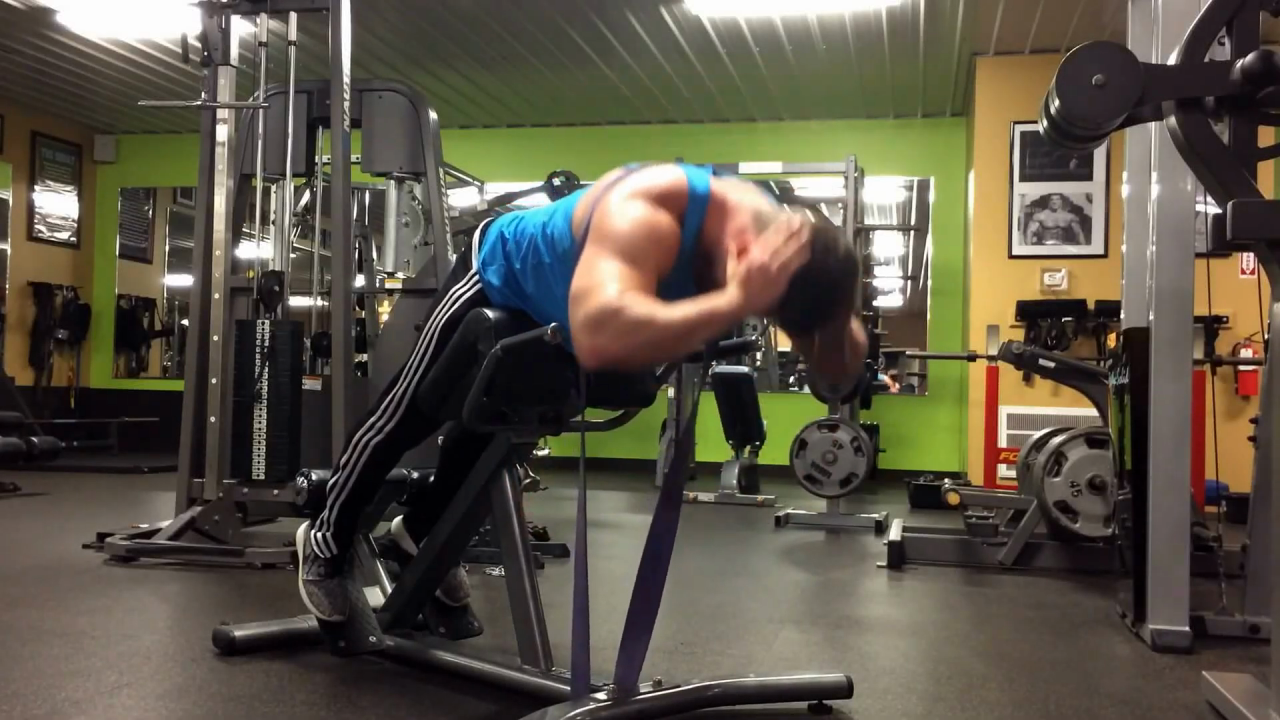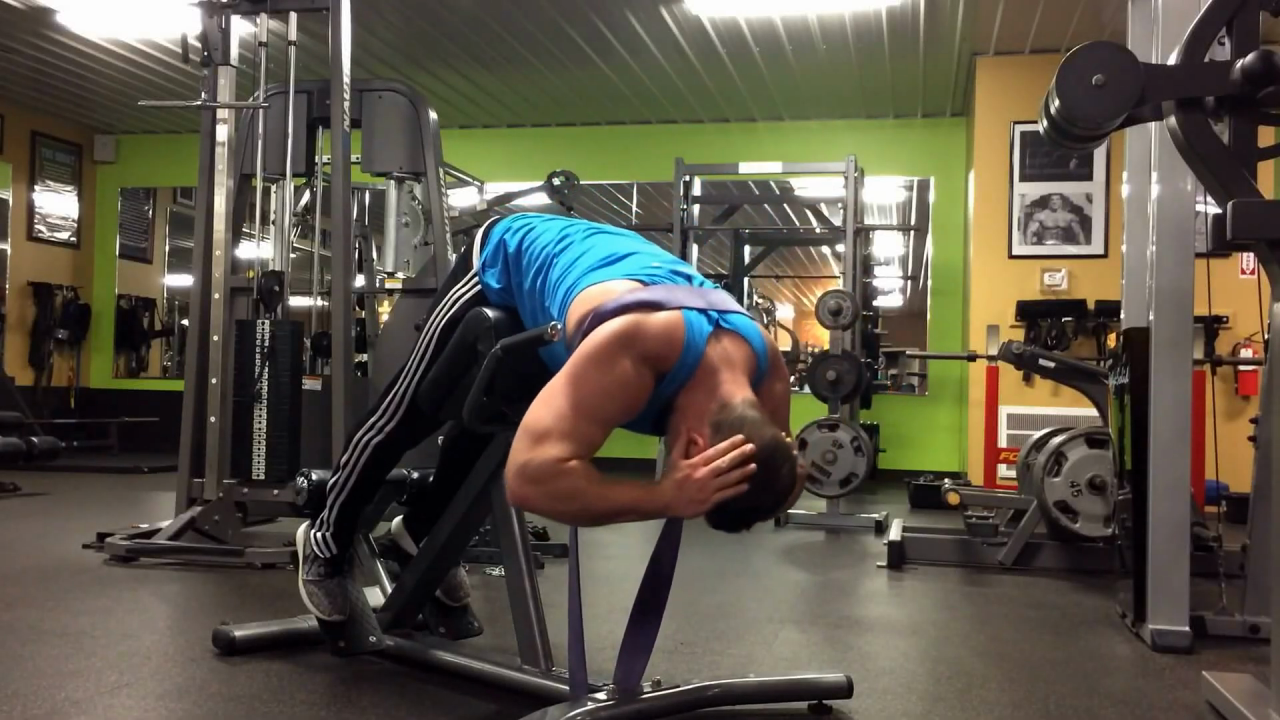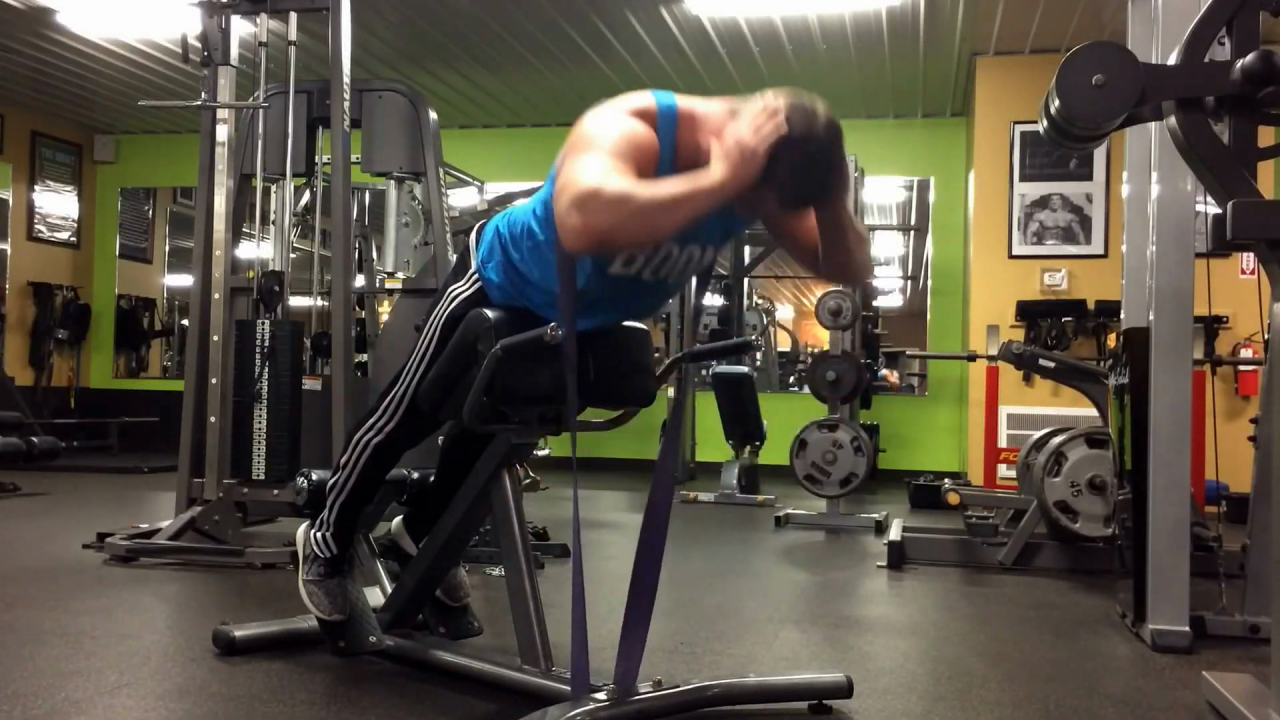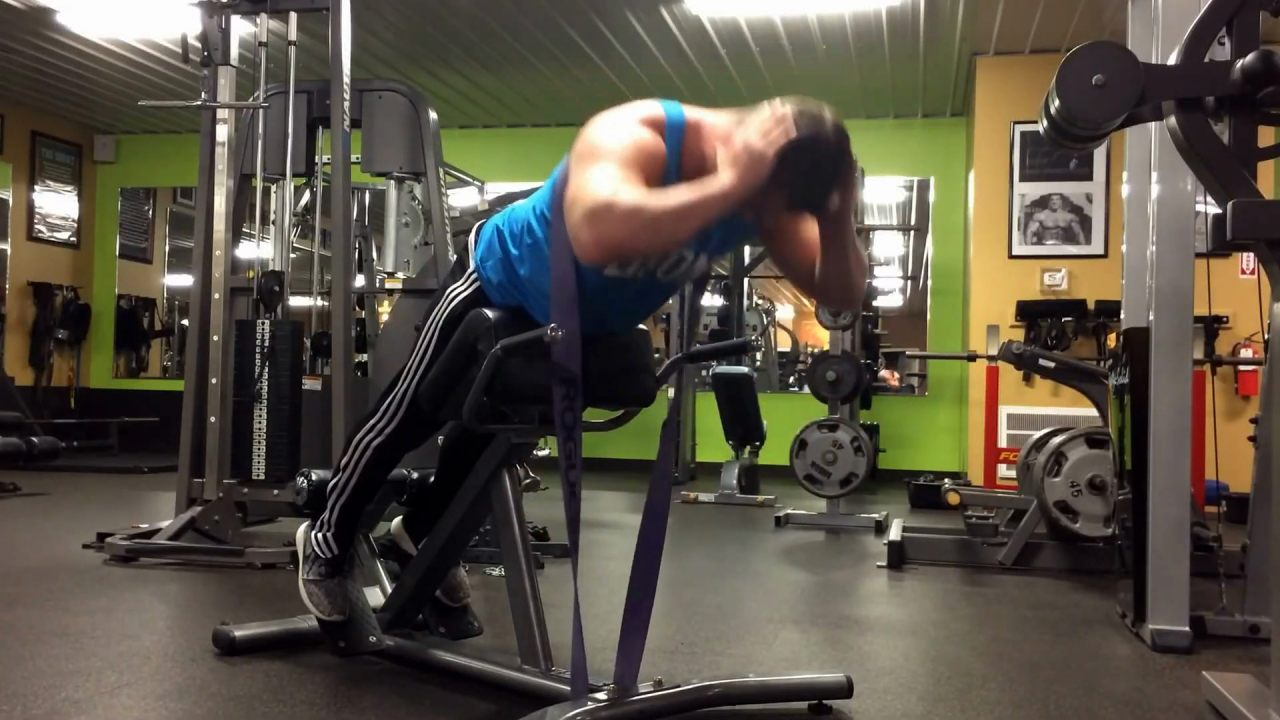
dt=0.5s
person 1, frame 1
left shoulder: (773, 239)
right shoulder: (649, 210)
left elbow: (843, 366)
right elbow: (598, 336)
left wrist: (836, 320)
right wrist: (734, 302)
left hip: (557, 320)
right hip: (504, 277)
right knee: (408, 417)
left ankle: (422, 530)
right ankle: (327, 542)
person 1, frame 2
left shoulder: (764, 375)
right shoulder: (633, 344)
left elbow: (770, 472)
right elbow: (528, 477)
left wrist: (781, 489)
right wrist: (668, 498)
right hip: (506, 269)
right knee: (409, 418)
left ankle: (423, 530)
right ankle: (326, 544)
person 1, frame 3
left shoulder: (768, 175)
right shoulder: (629, 130)
left elbow: (847, 268)
right elbow: (585, 219)
left wrist: (831, 204)
right wrist: (720, 176)
left hip: (583, 323)
right hip: (502, 286)
left knee: (492, 431)
right knee: (408, 419)
left ankle: (425, 533)
right ankle: (327, 545)
person 1, frame 4
left shoulder: (760, 191)
right shoulder: (635, 139)
left elbow: (838, 292)
right elbow: (597, 234)
left wrist: (840, 221)
right wrist: (728, 184)
left hip: (573, 327)
right hip: (501, 279)
right knee: (408, 418)
left ankle: (426, 531)
right ankle: (326, 545)
